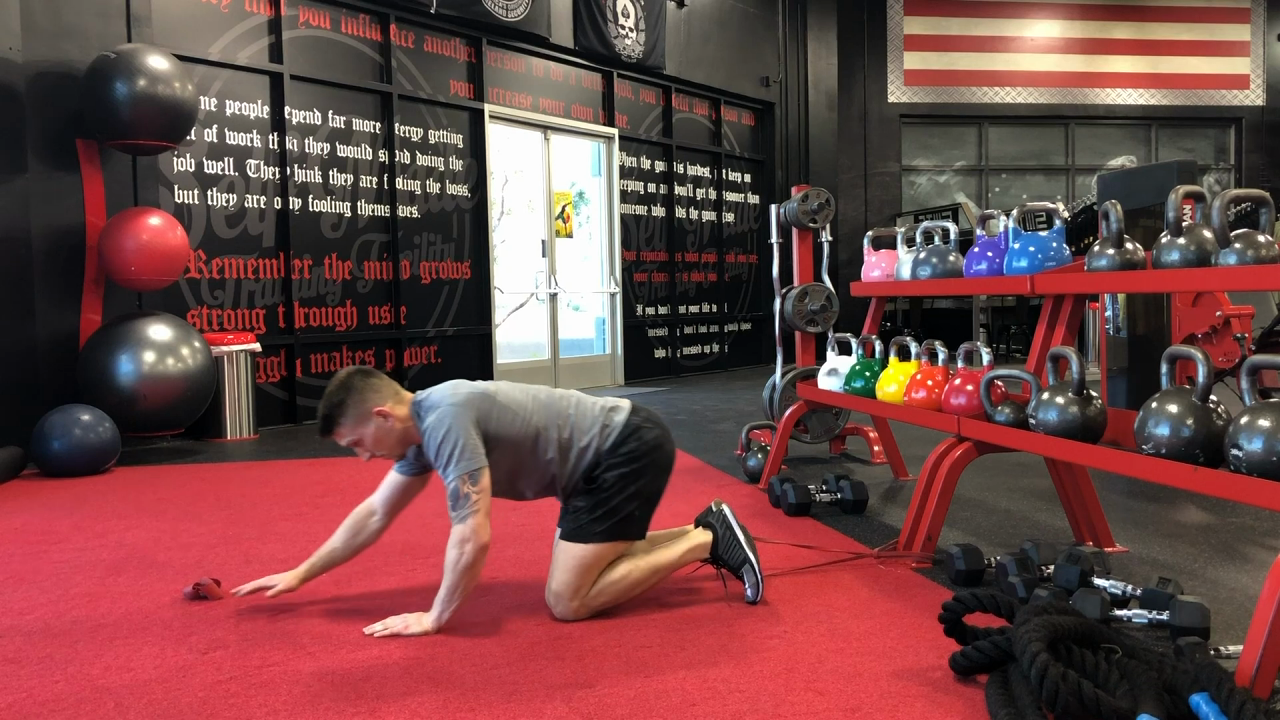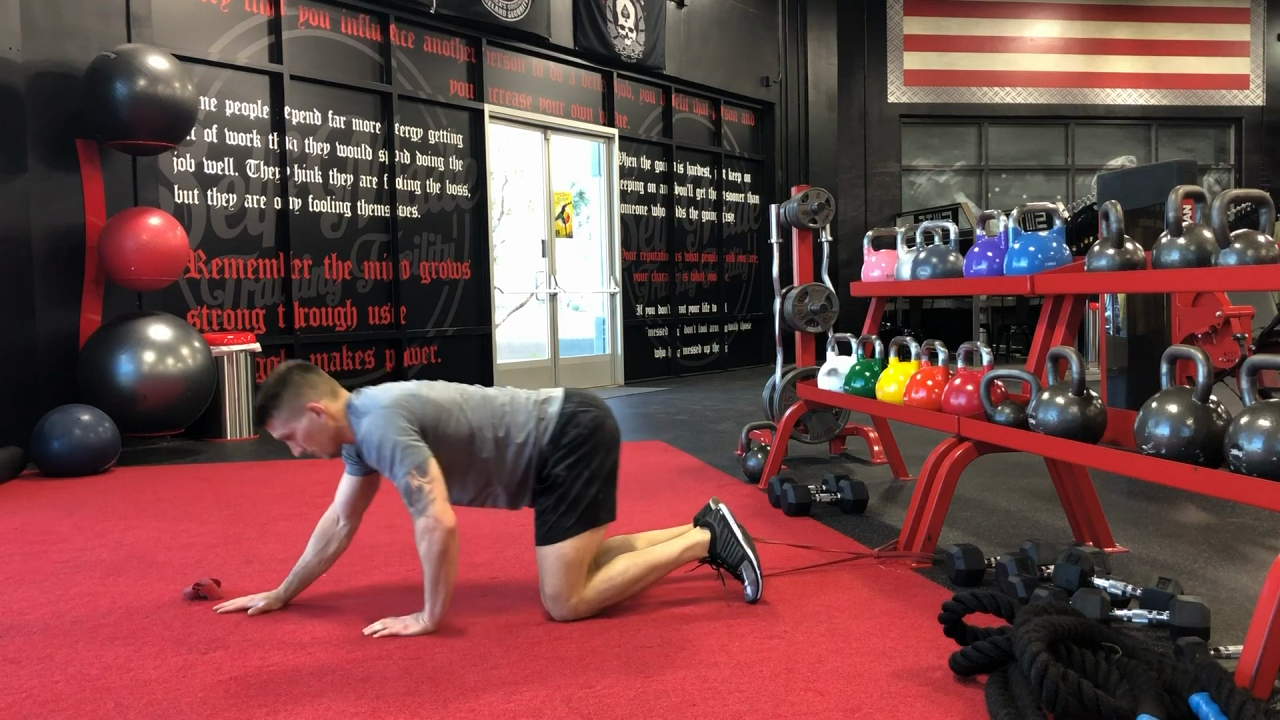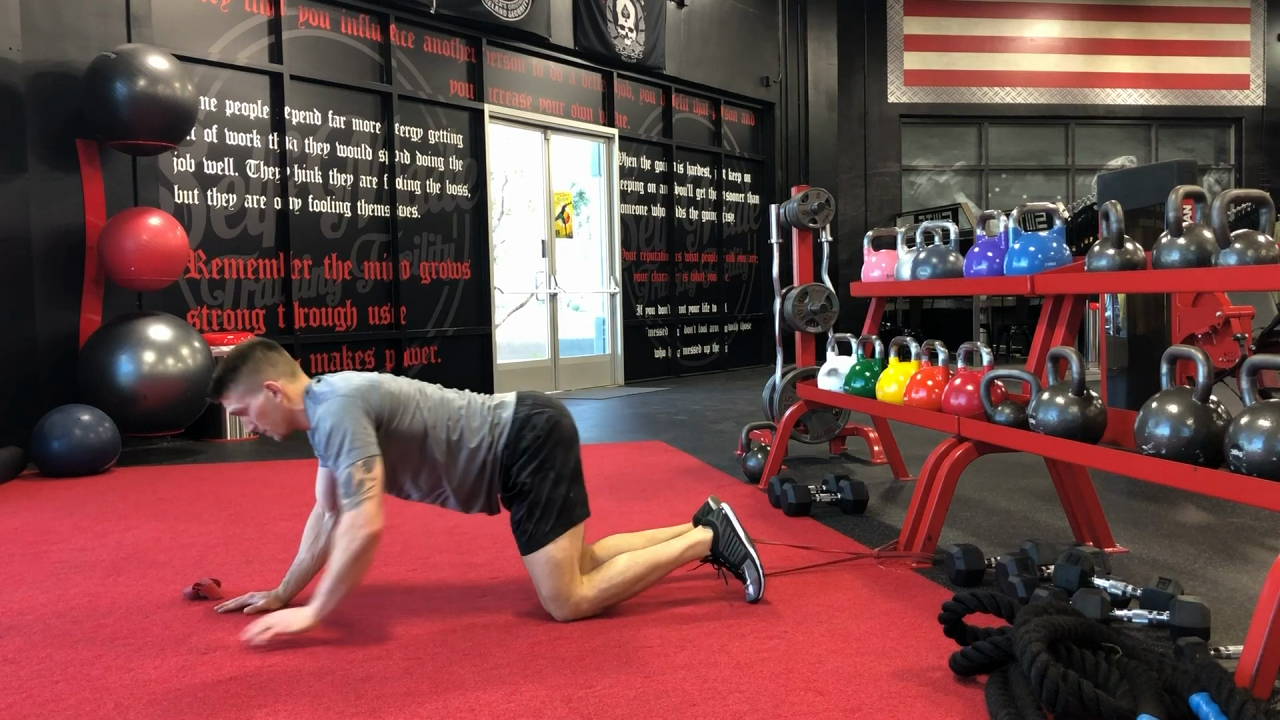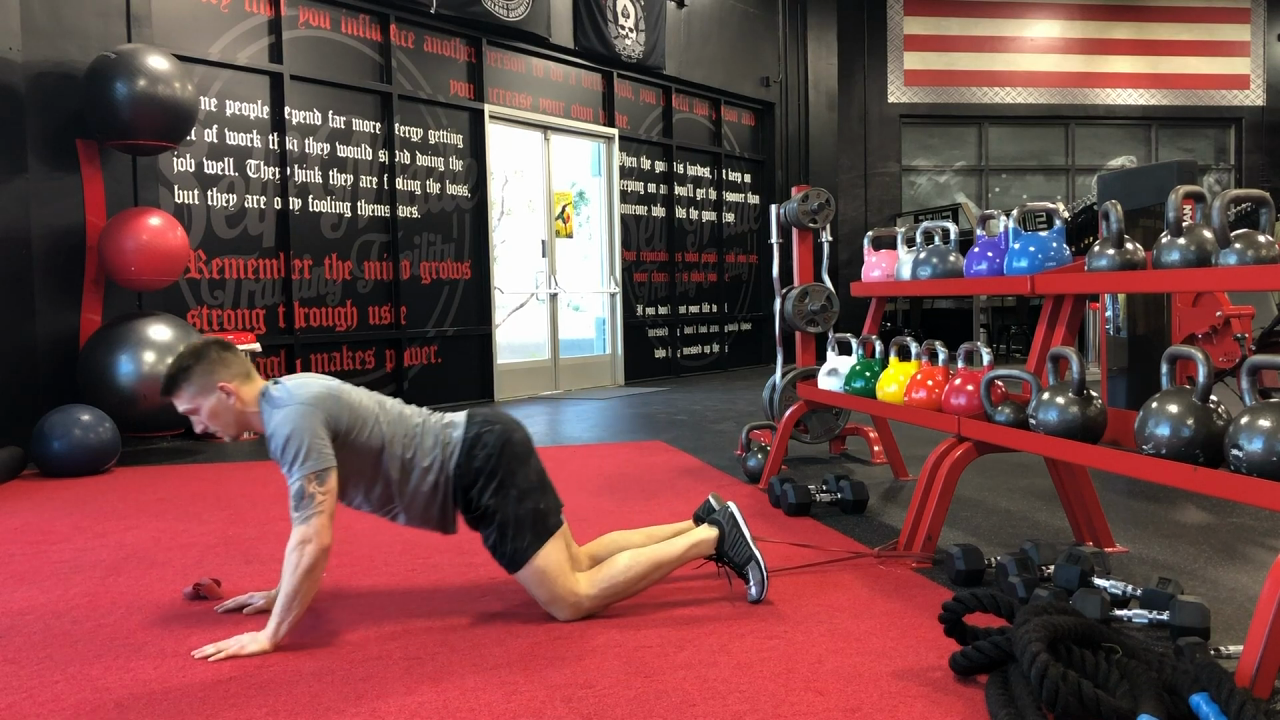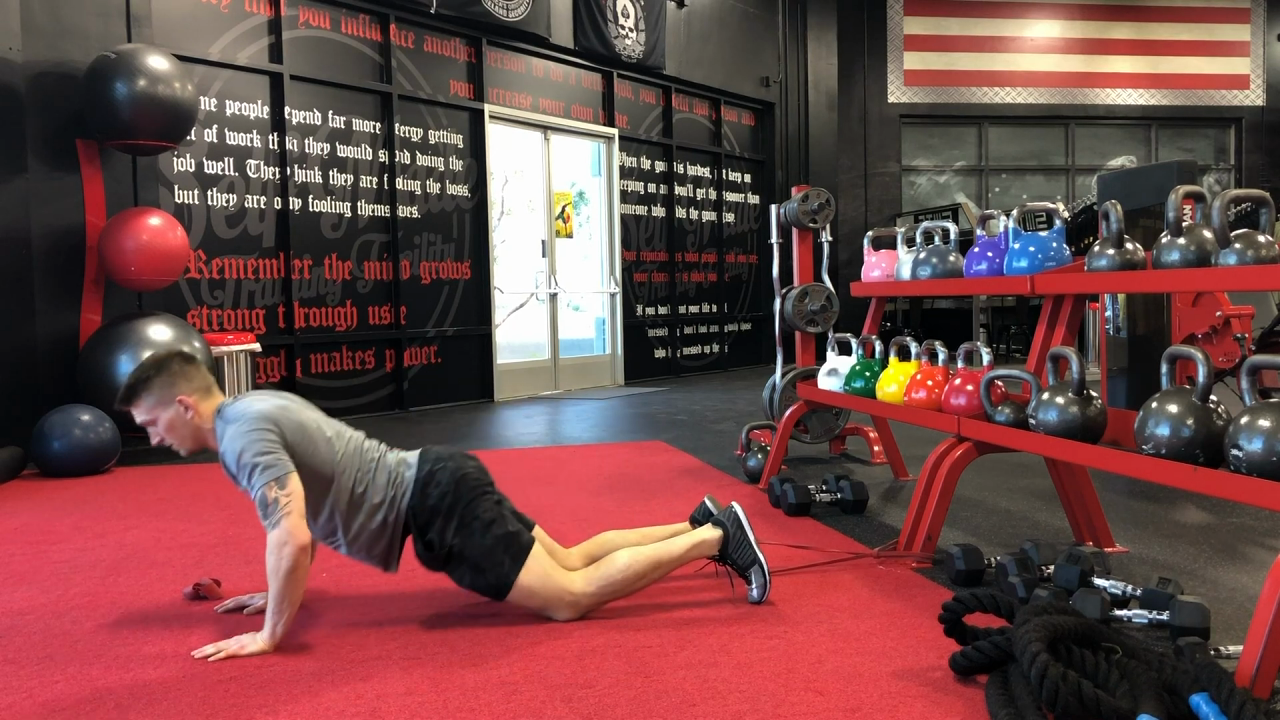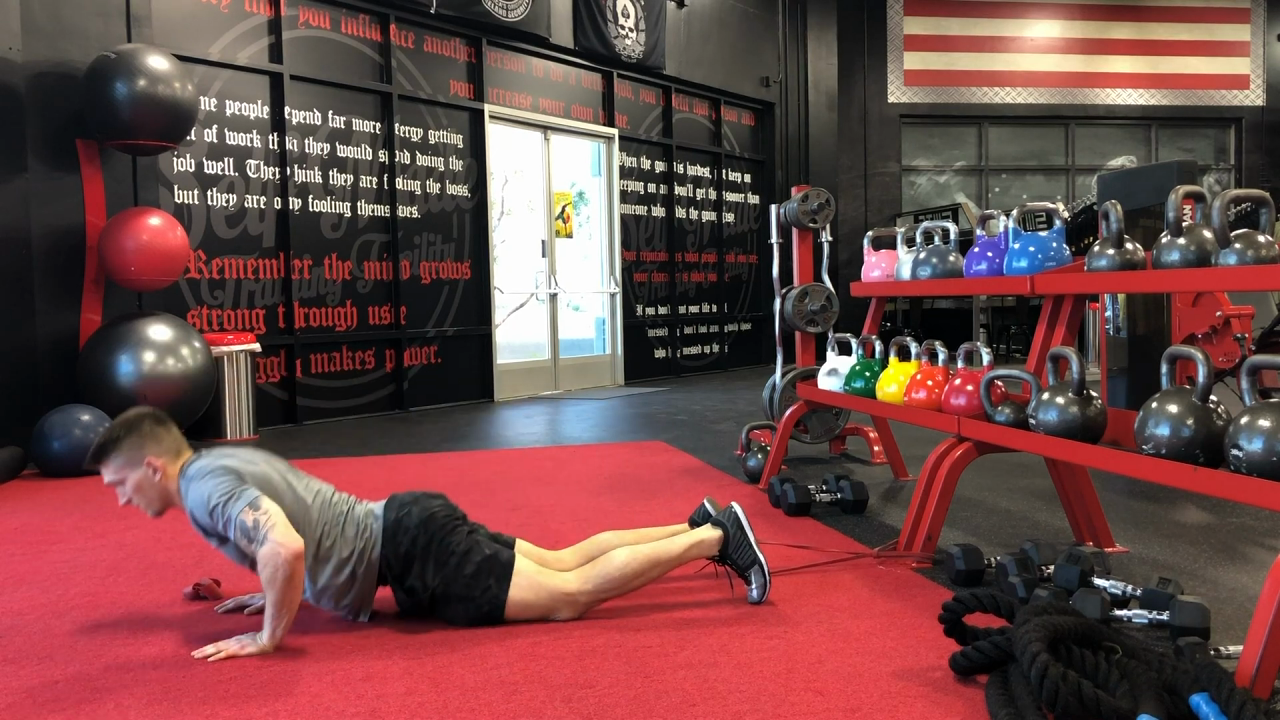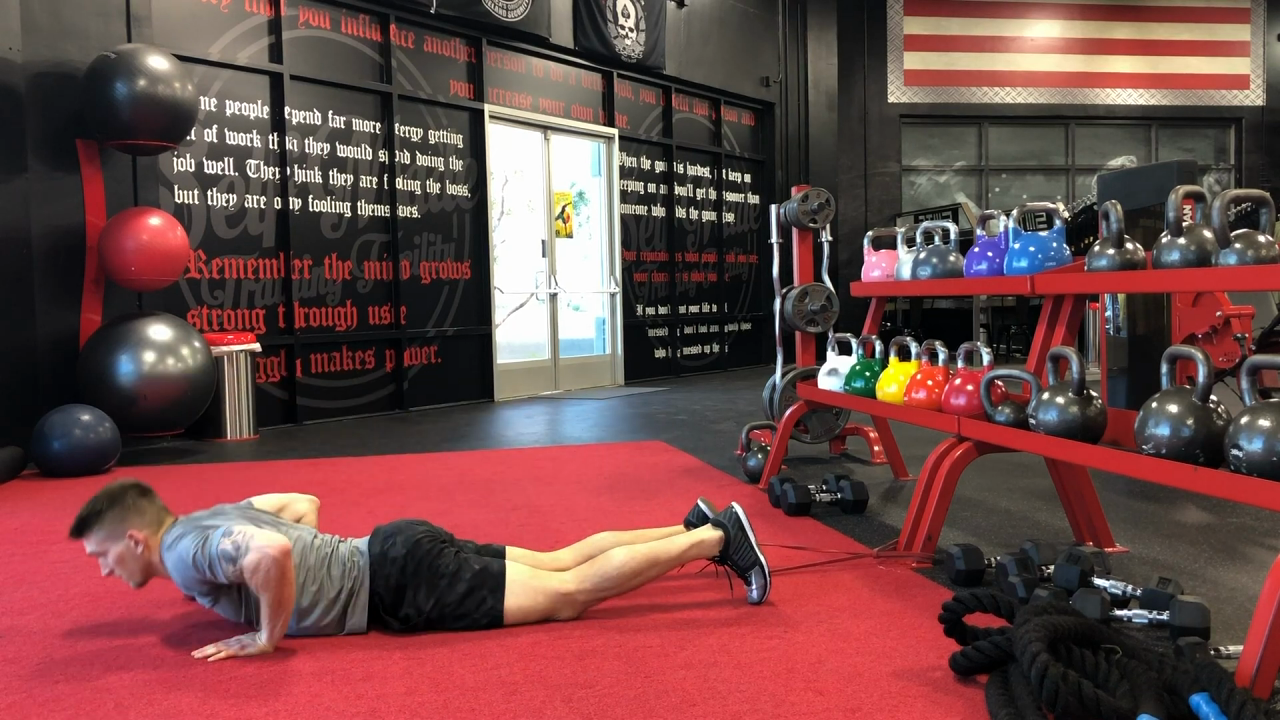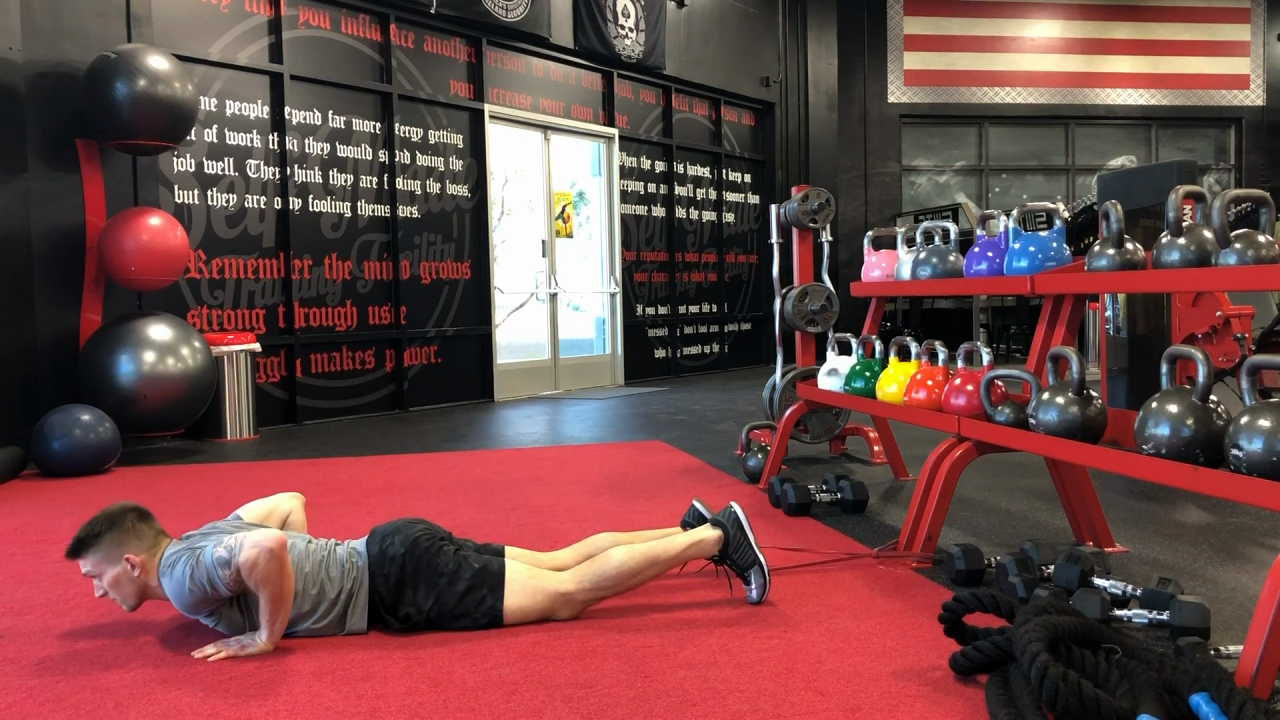
dt=0.3s
person 1, frame 1
left shoulder: (445, 420)
right shoulder: (424, 425)
left elbow: (473, 536)
right elbow: (374, 514)
left wrist: (436, 618)
right wrist: (299, 574)
left hip: (629, 449)
right hip: (615, 446)
left knee: (568, 601)
right knee: (579, 571)
left ankle: (708, 542)
right ankle: (703, 531)
person 1, frame 2
left shoulder: (379, 422)
right shoulder: (362, 425)
left elbow: (439, 525)
right elbow: (340, 522)
left wrist: (430, 615)
right wrist: (281, 593)
left hip: (571, 437)
right hip: (569, 431)
left knee: (566, 603)
right knee: (575, 569)
left ankle: (705, 541)
right ankle: (702, 528)
person 1, frame 3
left shoulder: (336, 410)
right shoulder: (329, 402)
left elbow: (364, 526)
right elbow: (326, 512)
left wrist: (313, 612)
right wrist: (284, 590)
left hip: (528, 440)
right hip: (527, 435)
left knee: (570, 602)
right knee: (578, 569)
left ankle: (708, 541)
right ankle: (702, 527)
person 1, frame 4
left shoulder: (291, 417)
right shoulder: (290, 397)
left elbow: (313, 541)
right elbow: (310, 518)
left wrist: (270, 635)
right wrist: (279, 594)
left hip: (483, 462)
right hip: (484, 448)
left knee: (570, 600)
right knee: (575, 564)
left ankle: (711, 539)
right ankle: (703, 525)
person 1, frame 5
left shoulder: (240, 435)
right shoulder: (256, 409)
left elbow: (295, 539)
right elbow: (307, 510)
left wrist: (271, 633)
right wrist: (279, 590)
left hip: (437, 503)
right hip: (434, 484)
left knee: (574, 596)
right knee: (571, 563)
left ankle: (714, 539)
right ankle: (701, 524)
person 1, frame 6
left shoulder: (203, 486)
right shoulder: (226, 459)
left elbow: (286, 551)
left wrist: (269, 635)
right wrist: (273, 594)
left hip: (411, 552)
right hip: (409, 525)
left knee: (572, 595)
right knee: (567, 562)
left ankle: (712, 540)
right ankle: (700, 525)
person 1, frame 7
left shoulder: (185, 556)
right shoulder: (212, 523)
left elbow: (271, 553)
right elbow: (305, 503)
left wrist: (268, 635)
left hip: (403, 582)
right hip: (400, 554)
left knee: (569, 594)
right knee: (563, 562)
left ankle: (715, 540)
right ankle: (698, 525)
person 1, frame 8
left shoulder: (183, 576)
right shoulder: (205, 540)
left elbow: (266, 548)
right elbow: (290, 500)
left wrist: (269, 634)
left hip: (400, 580)
right hip: (398, 553)
left knee: (569, 594)
right knee: (562, 563)
left ankle: (712, 538)
right ankle: (695, 530)
